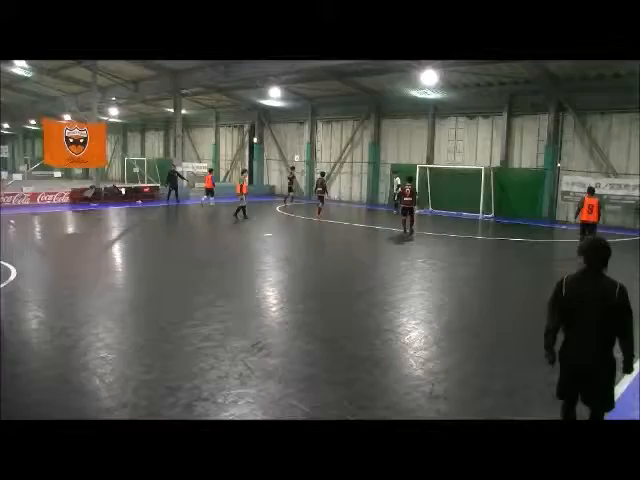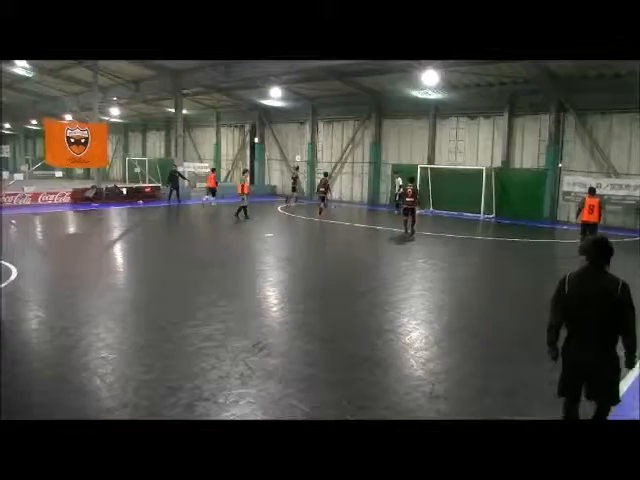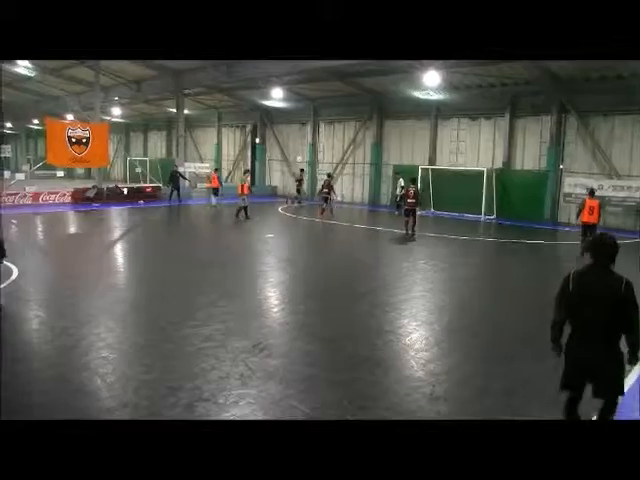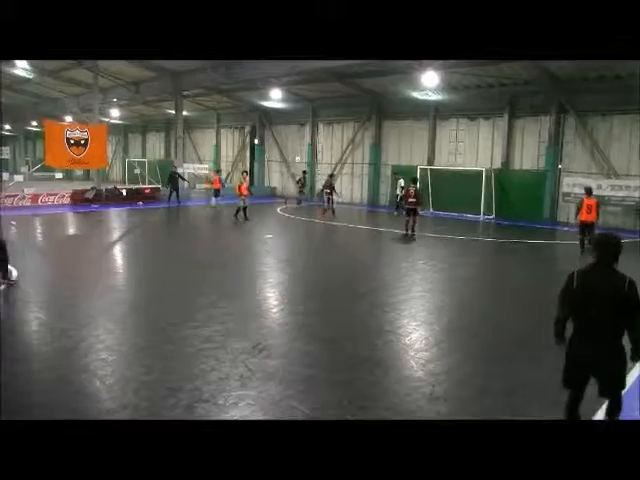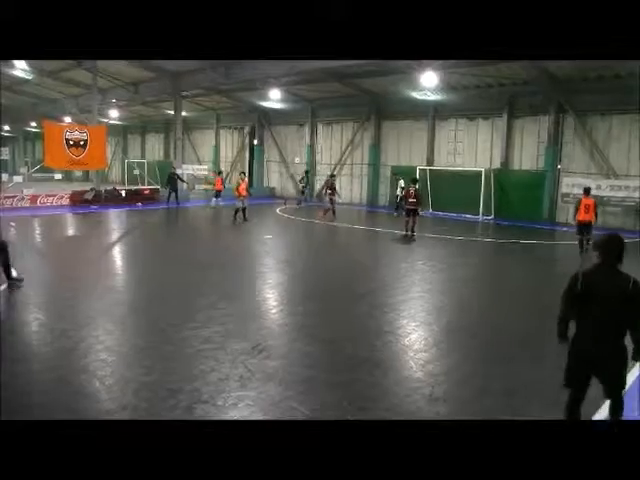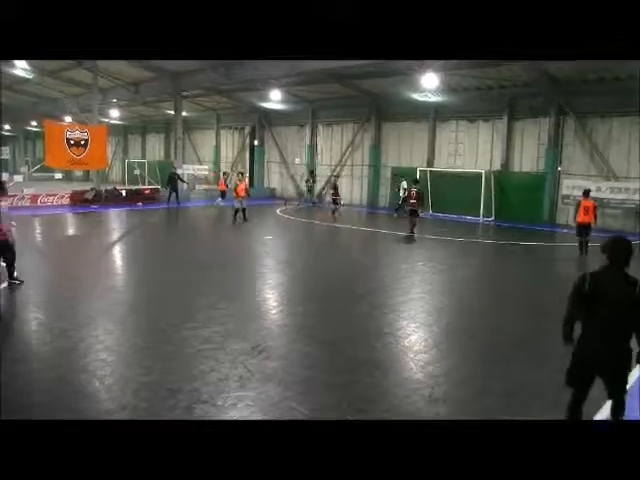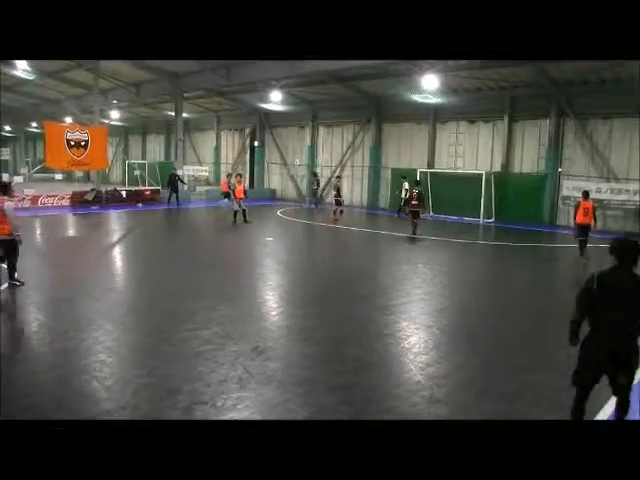
dt=0.1s
person 1, frame 1
left shoulder: (565, 285)
right shoulder: (616, 291)
left elbow: (553, 321)
right elbow: (625, 329)
left wrist: (549, 348)
right wrist: (628, 358)
left hip: (571, 355)
right hip: (601, 359)
left knee: (569, 401)
right knee: (597, 408)
person 1, frame 2
left shoulder: (568, 282)
right shoulder: (619, 287)
left elbow: (555, 318)
right elbow: (627, 325)
left wrist: (551, 344)
right wrist: (630, 354)
left hip: (574, 352)
right hip: (604, 356)
left knee: (571, 398)
right knee: (604, 402)
person 1, frame 3
left shoulder: (572, 279)
right shoulder: (623, 285)
left elbow: (560, 314)
left wrist: (555, 340)
left hip: (577, 349)
right hip: (607, 352)
left knee: (574, 395)
right knee: (610, 397)
person 1, frame 4
left shoulder: (576, 277)
left elbow: (563, 311)
left wrist: (559, 334)
left hip: (580, 347)
right hip: (610, 350)
left knee: (575, 393)
right knee: (614, 394)
person 1, frame 5
left shoulder: (580, 278)
left elbow: (566, 310)
left wrist: (562, 332)
left hip: (582, 346)
right hip: (612, 349)
left knee: (576, 394)
right knee: (616, 394)
right ankle: (615, 419)
person 1, frame 6
left shoulder: (587, 280)
left elbow: (572, 312)
left wrist: (567, 334)
left hip: (588, 347)
right hip: (617, 351)
left knee: (578, 394)
right knee: (617, 395)
person 1, frame 7
left shoulder: (596, 280)
left elbow: (581, 310)
left wrist: (574, 333)
left hip: (595, 345)
right hip: (625, 350)
left knee: (582, 391)
right knee: (622, 393)
